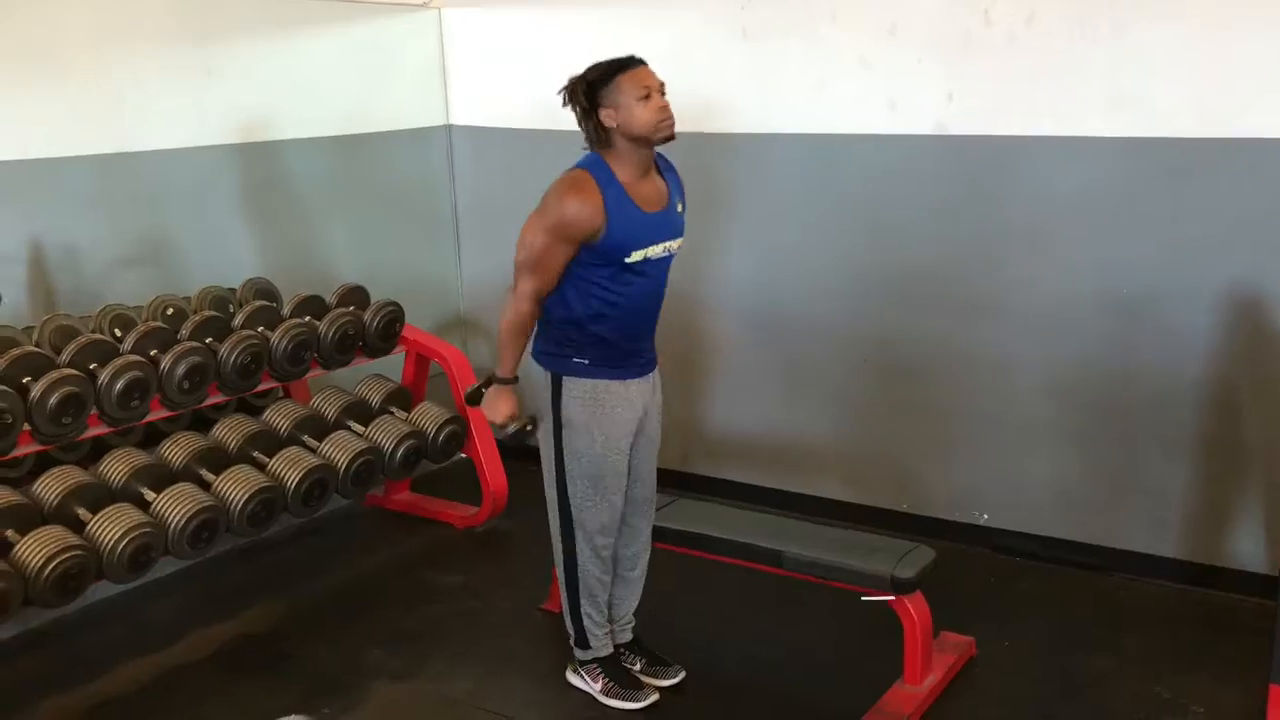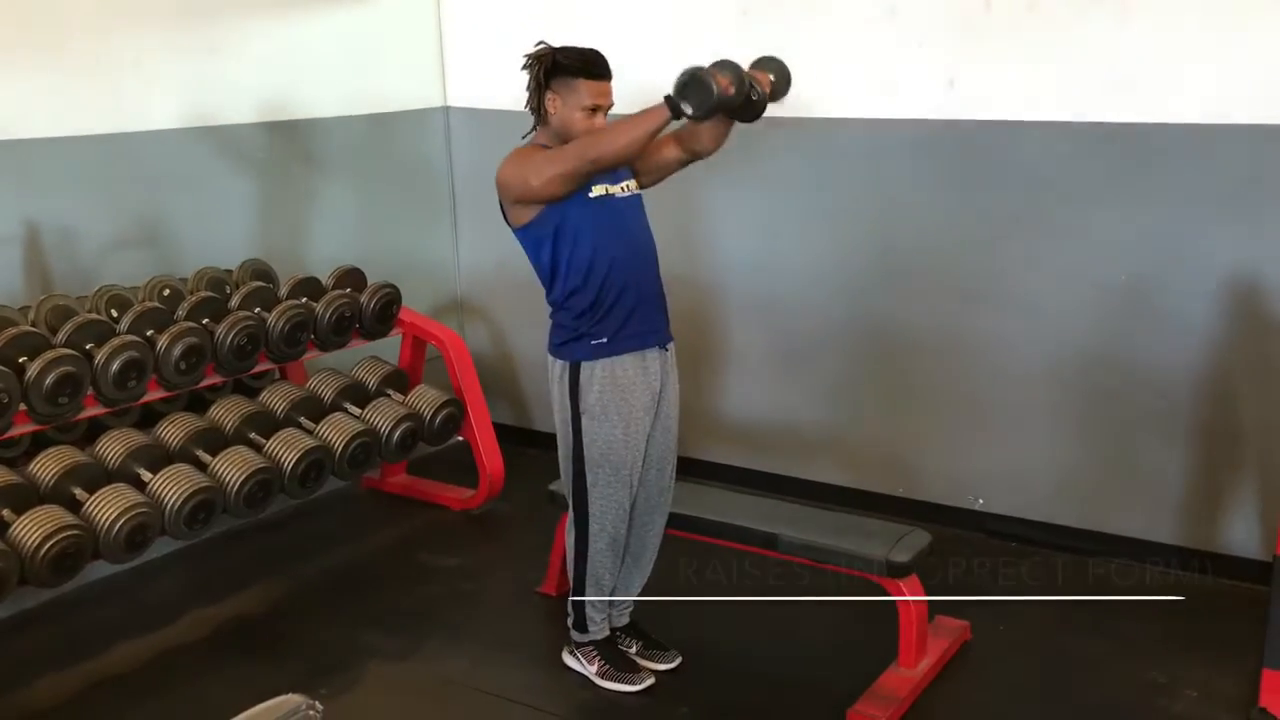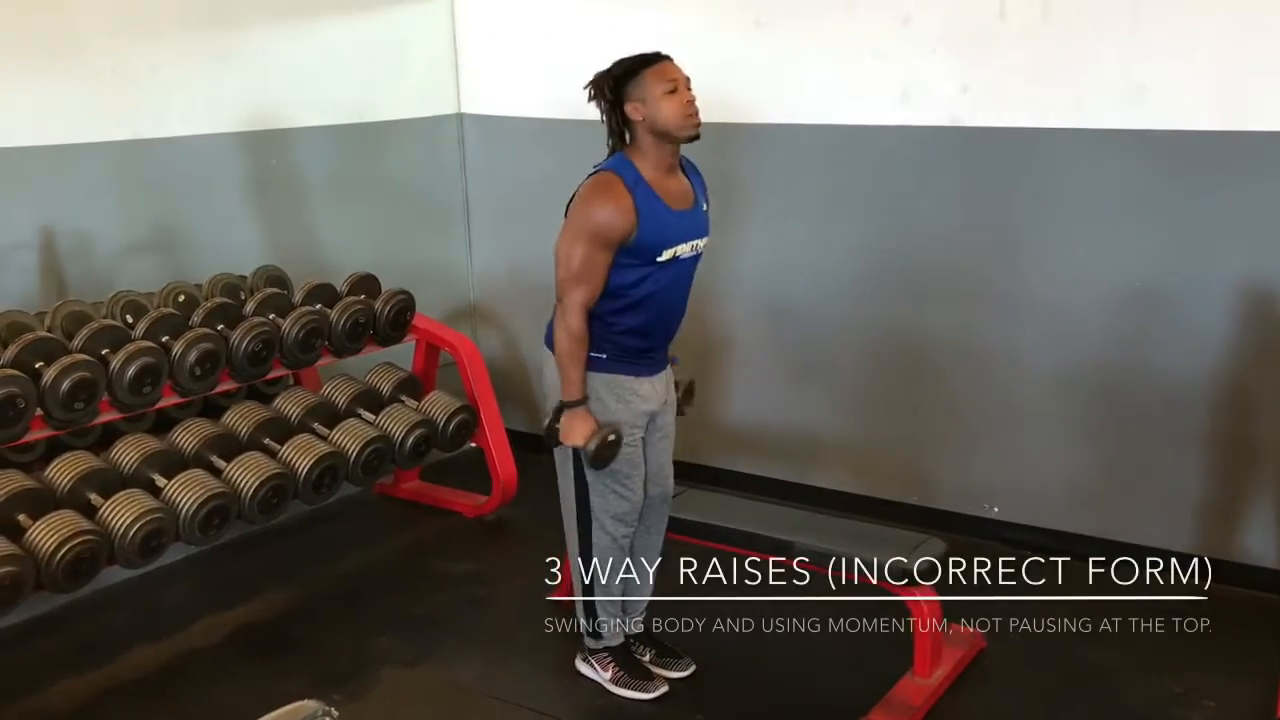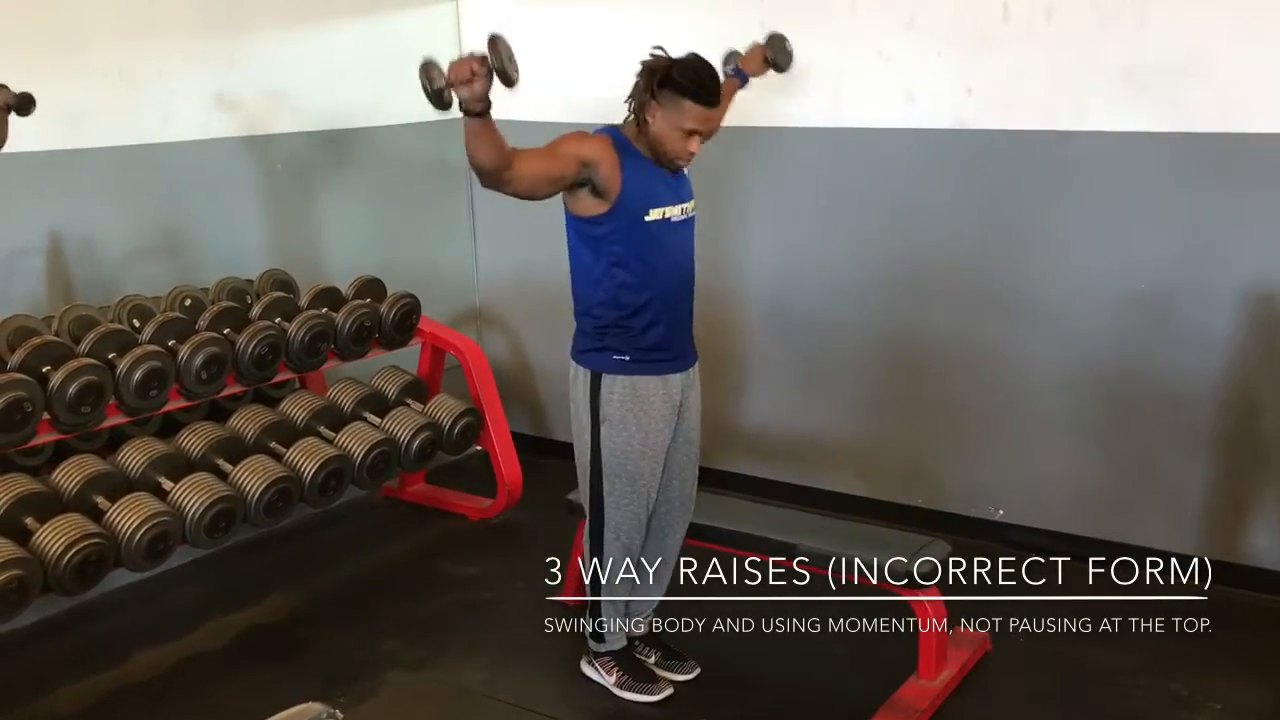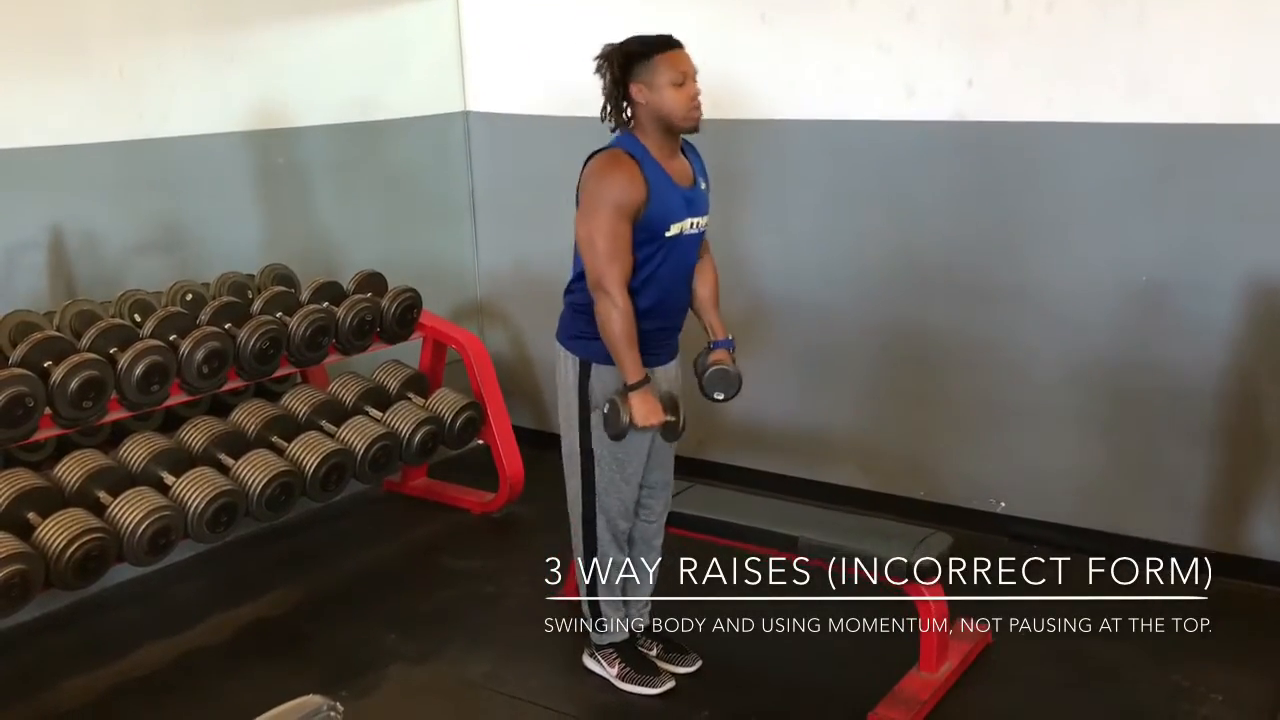
dt=1s
person 1, frame 1
left shoulder: (668, 180)
right shoulder: (580, 197)
right elbow: (526, 293)
right wrist: (502, 383)
left hip: (640, 374)
right hip: (581, 381)
left knee: (636, 513)
right knee: (591, 521)
left ankle: (622, 634)
right ankle: (590, 655)
person 1, frame 2
left shoulder: (616, 160)
right shoulder: (523, 172)
left elbow: (694, 147)
right elbow: (588, 156)
right wrist: (675, 102)
left hip: (655, 351)
right hip: (594, 363)
left knee: (650, 499)
right knee: (602, 505)
left ankle: (618, 617)
right ankle: (587, 638)
person 1, frame 3
left shoulder: (692, 181)
right shoulder: (609, 197)
right elbow: (573, 309)
right wrist: (573, 405)
left hip: (653, 371)
right hip: (602, 375)
left knee: (653, 502)
right knee: (609, 511)
left ankle: (632, 627)
right ankle: (600, 646)
person 1, frame 4
left shoulder: (667, 154)
right shoulder: (596, 156)
left elbow: (700, 110)
right elbow: (501, 171)
left wrist: (740, 75)
right wrist: (477, 107)
left hip: (681, 370)
right hip: (617, 377)
left knee: (672, 512)
right knee: (620, 518)
left ankle: (637, 627)
right ankle: (604, 647)
person 1, frame 5
left shoulder: (692, 162)
right shoulder: (614, 173)
right elbow: (606, 289)
left wrist: (719, 339)
right wrist: (636, 387)
left hip: (660, 357)
right hip: (603, 364)
left knee: (651, 502)
right knee: (607, 506)
left ankle: (636, 622)
right ankle: (606, 641)
